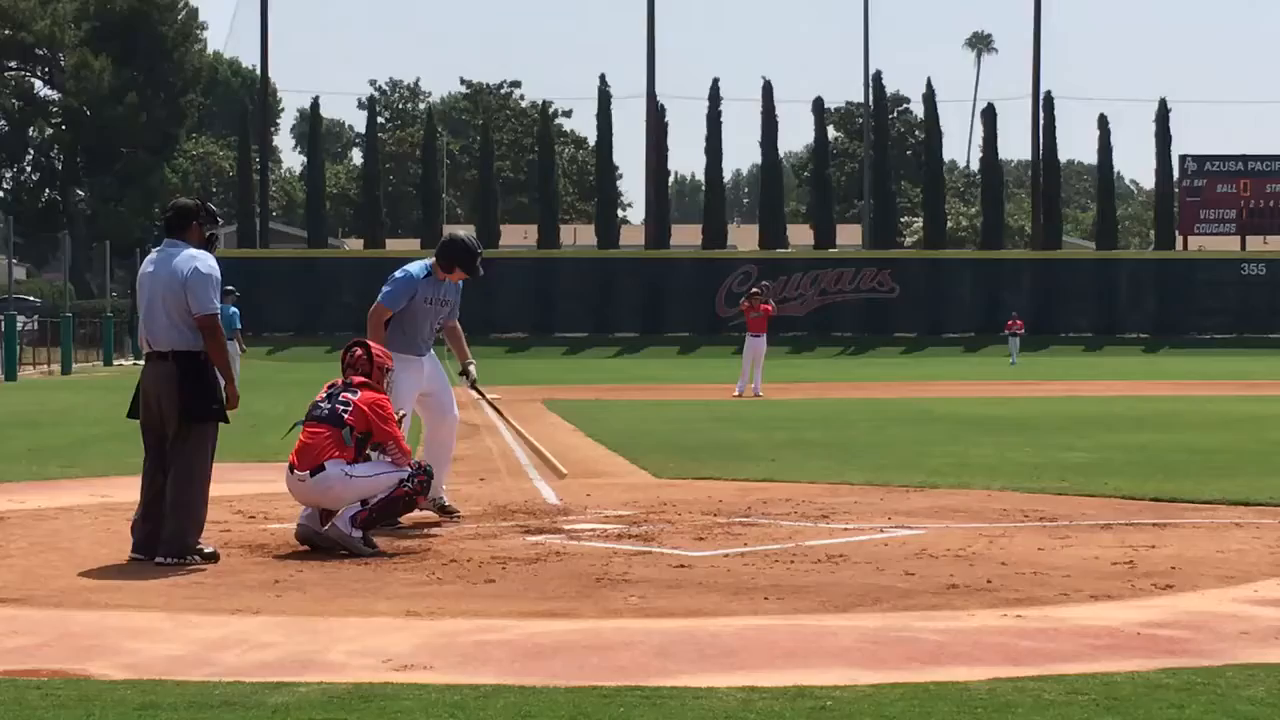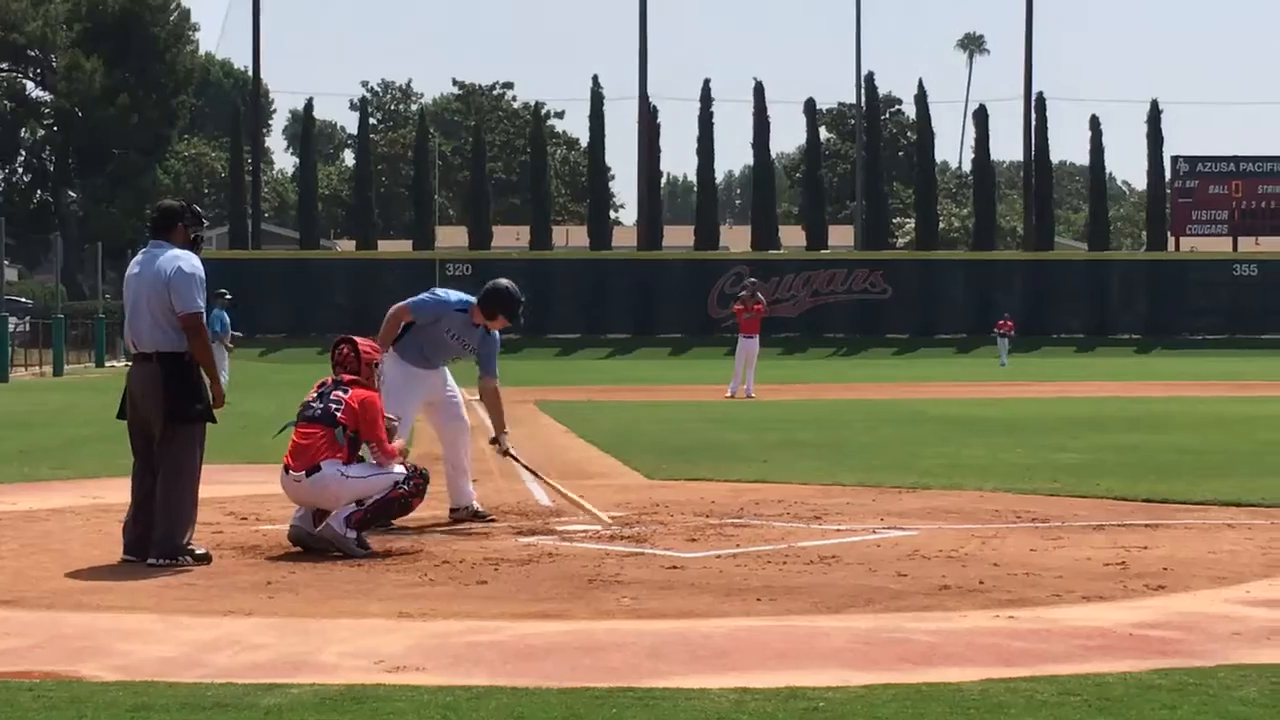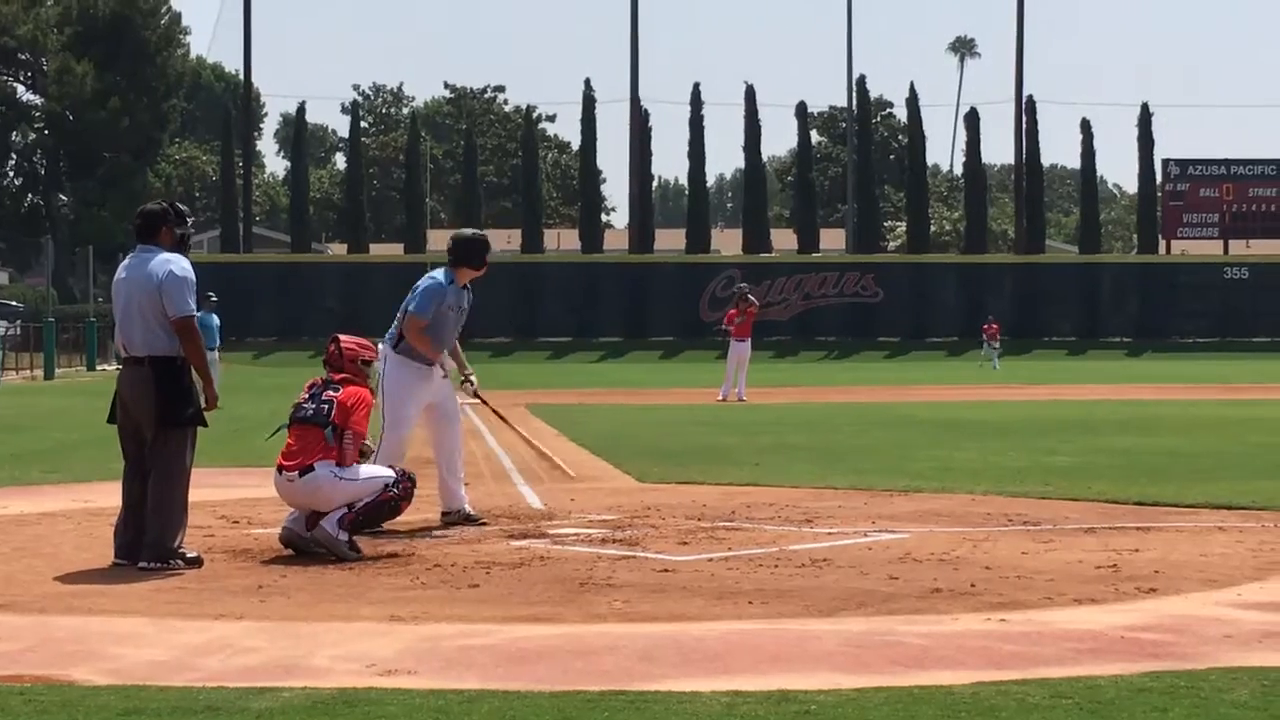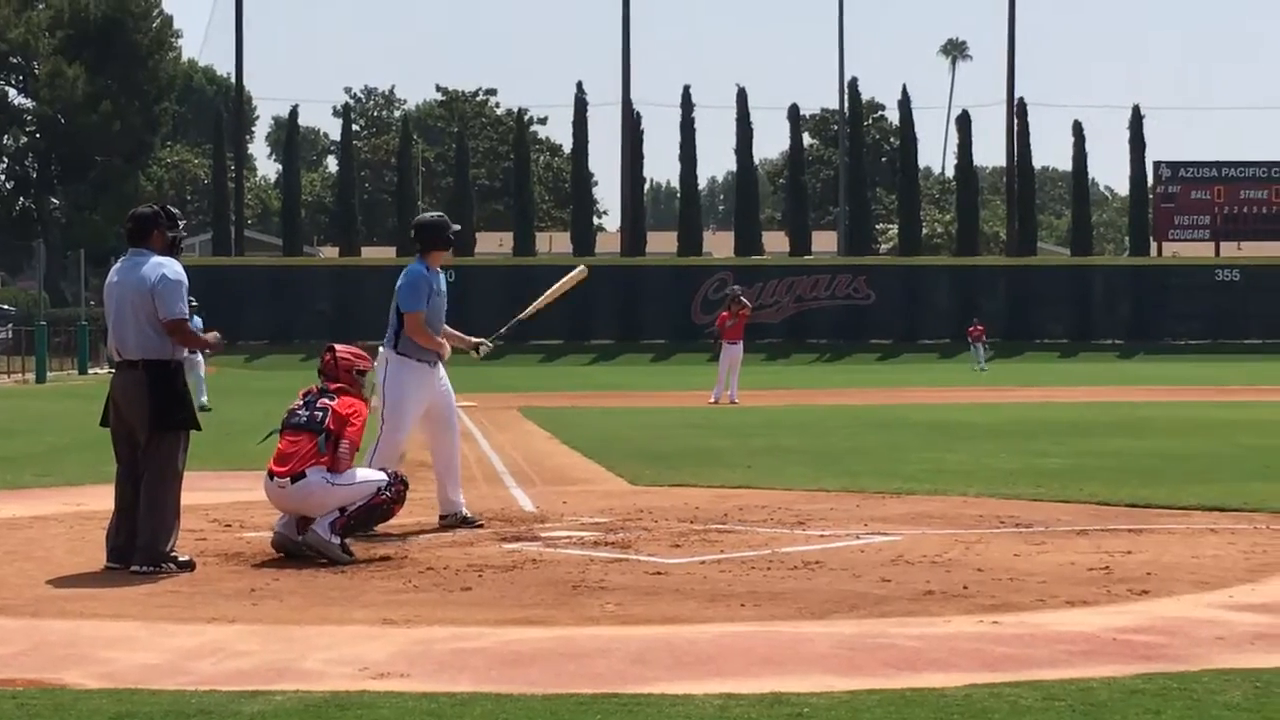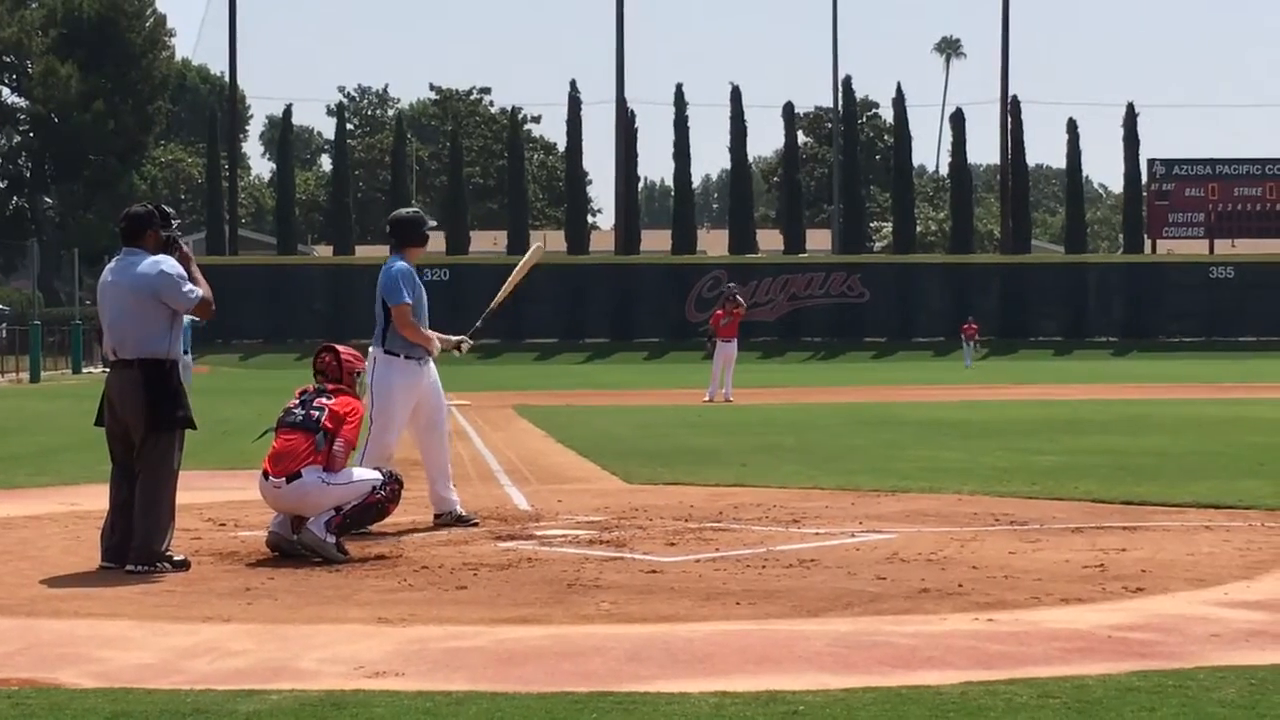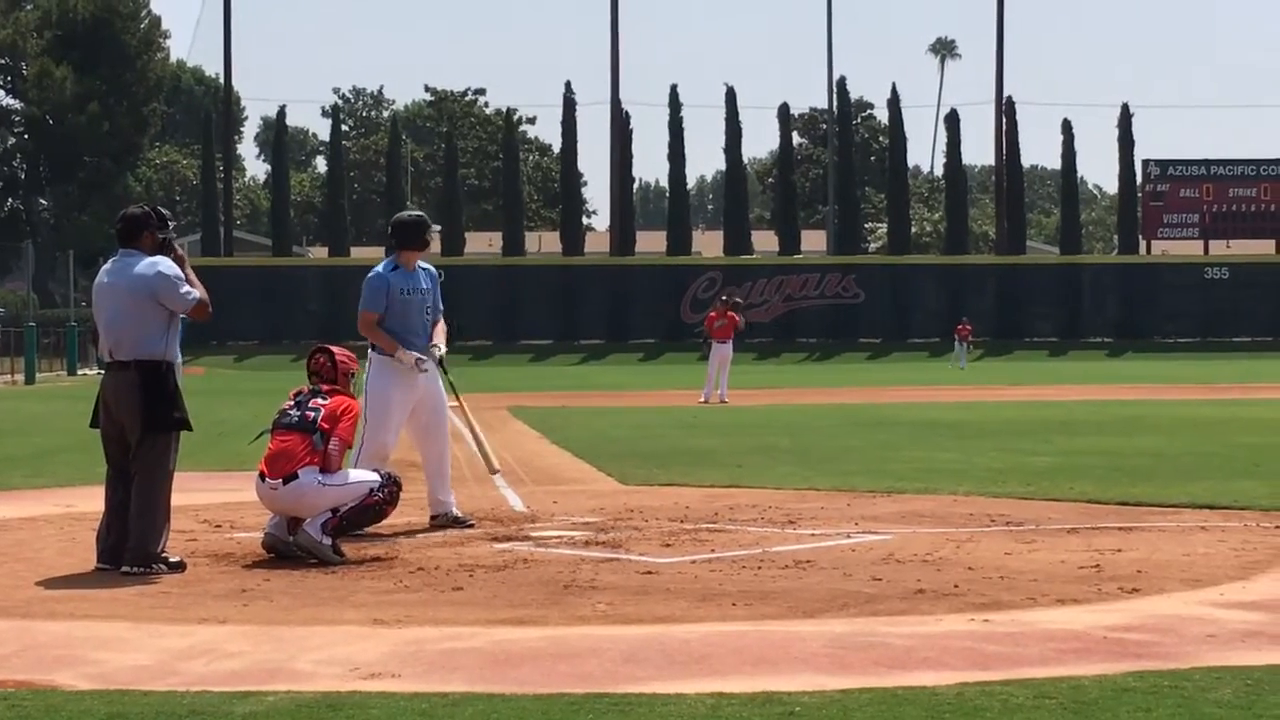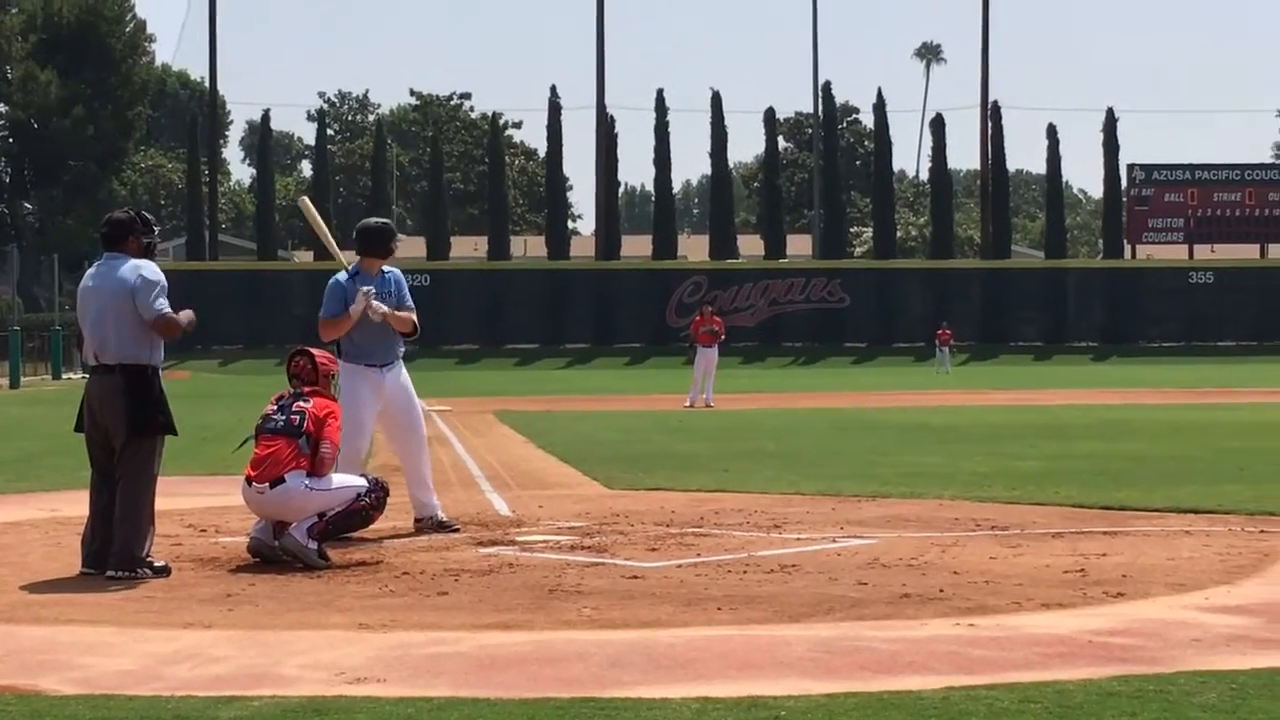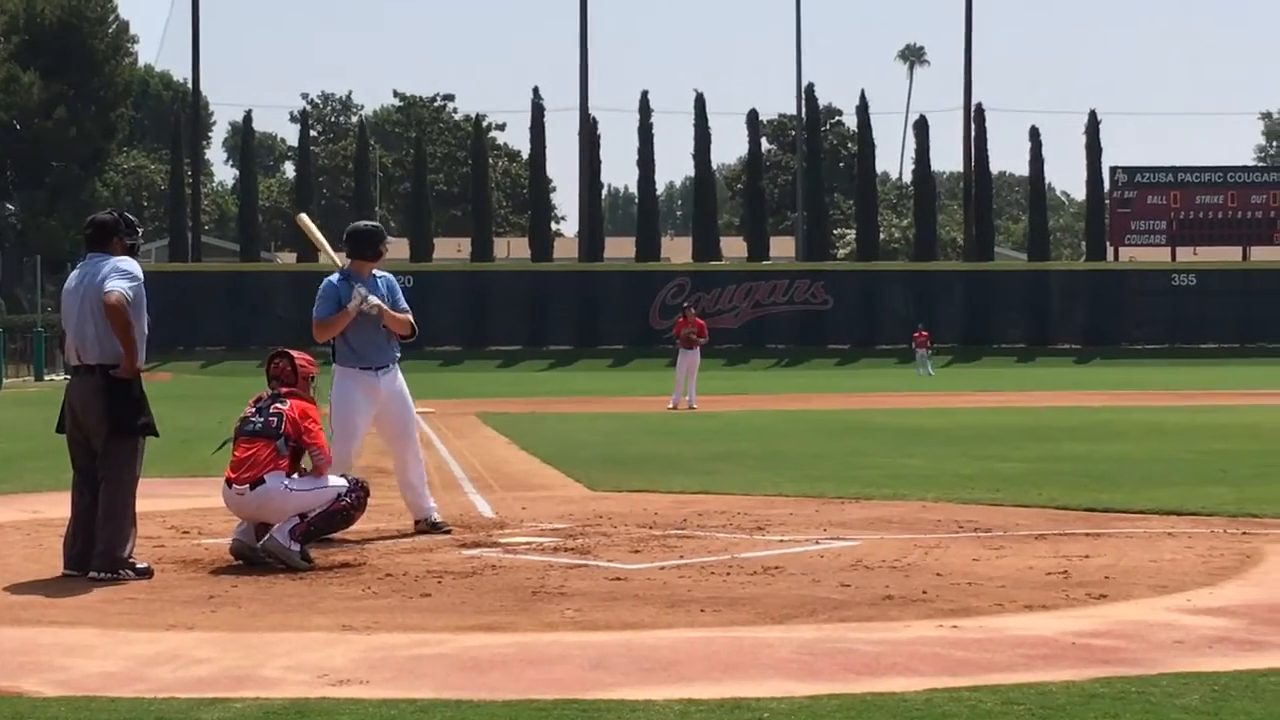
dt=0.4s
person 1, frame 1
left shoulder: (148, 264)
right shoulder: (199, 262)
left elbow: (152, 319)
right elbow: (209, 328)
right wrist: (229, 381)
left hip: (153, 370)
right hip: (188, 372)
left knee: (157, 460)
right knee: (190, 462)
left ankle: (146, 541)
right ankle: (178, 545)
person 1, frame 2
left shoulder: (135, 265)
right shoulder: (184, 262)
left elbow: (140, 320)
right elbow: (194, 327)
right wrist: (214, 380)
left hip: (140, 371)
right hip: (174, 372)
left knee: (146, 461)
right knee: (179, 463)
left ankle: (138, 542)
right ankle: (171, 547)
person 1, frame 3
left shoulder: (123, 270)
right shoulder: (174, 266)
left elbow: (128, 324)
right elbow: (186, 330)
right wrist: (207, 382)
left hip: (130, 375)
right hip: (165, 376)
left knee: (137, 465)
right knee: (170, 466)
left ankle: (129, 546)
right ankle: (161, 551)
person 1, frame 4
left shoulder: (115, 273)
right shoulder: (166, 269)
left elbow: (122, 326)
right elbow: (177, 330)
right wrist: (207, 341)
left hip: (123, 378)
right hip: (158, 380)
left knee: (129, 468)
right knee: (162, 470)
left ankle: (121, 549)
right ankle: (153, 554)
person 1, frame 5
left shoulder: (109, 273)
right shoulder: (162, 267)
left elbow: (125, 318)
right elbow: (205, 307)
right wrist: (190, 266)
left hip: (118, 378)
right hip: (153, 379)
left knee: (124, 467)
right knee: (156, 469)
left ankle: (116, 549)
right ankle: (148, 553)
person 1, frame 6
left shoulder: (104, 274)
right shoulder: (159, 269)
left elbow: (114, 321)
right elbow: (202, 309)
right wrist: (185, 267)
left hip: (113, 379)
right hip: (149, 381)
left knee: (119, 470)
right knee: (152, 470)
left ankle: (112, 551)
right ankle: (144, 555)
person 1, frame 7
left shoulder: (89, 278)
right shoulder: (143, 271)
left elbow: (89, 328)
right elbow: (164, 324)
right wrist: (187, 318)
left hip: (97, 382)
right hip: (134, 384)
left knee: (104, 474)
right knee: (136, 475)
left ankle: (96, 555)
right ankle: (129, 559)
person 1, frame 8
left shoulder: (73, 278)
right shoulder: (124, 267)
left elbow: (73, 329)
right elbow: (114, 303)
right wrist: (130, 353)
left hip: (79, 383)
right hip: (114, 384)
left knee: (86, 475)
right knee: (118, 475)
left ankle: (79, 557)
right ankle: (111, 560)
person 2, frame 1
left shoulder: (454, 285)
right shoulder: (409, 278)
left elbow: (450, 326)
right elbow: (376, 318)
left wrist: (468, 361)
left hip: (426, 359)
right hip: (395, 361)
left knee: (446, 421)
left ankle: (433, 493)
person 2, frame 2
left shoulder: (489, 338)
right shoulder: (445, 303)
left elbow: (489, 386)
right elbow: (397, 313)
left wrist: (501, 433)
right wrist: (381, 354)
left hip: (435, 372)
right hip: (401, 367)
left knee: (457, 430)
left ankle: (463, 504)
person 2, frame 3
left shoulder: (465, 292)
right shoulder: (435, 284)
right elbow: (411, 329)
left wrist: (464, 371)
right wrist: (440, 358)
left hip: (432, 368)
right hip: (401, 365)
left knee: (450, 431)
right knee: (397, 437)
left ankle: (454, 506)
person 2, frame 4
left shoulder: (436, 275)
right shoulder: (416, 275)
right elbow: (415, 329)
left wrist: (468, 341)
right wrist: (442, 347)
left hip: (431, 368)
right hip: (403, 367)
left knee: (448, 435)
right knee: (392, 439)
left ankle: (452, 509)
person 2, frame 5
left shoulder: (407, 270)
right shoulder: (397, 271)
right elbow: (403, 323)
left wrist: (449, 340)
right wrist: (433, 342)
left hip: (422, 366)
right hip: (392, 367)
left knee: (436, 435)
right knee: (381, 440)
left ankle: (447, 507)
person 2, frame 6
left shoulder: (429, 273)
right shoulder: (381, 277)
left elbow: (438, 319)
right elbow: (366, 326)
left wrist: (439, 345)
right wrist: (399, 351)
left hip: (425, 368)
right hip: (389, 369)
left knee: (437, 438)
right knee: (377, 441)
left ankle: (443, 509)
person 2, frame 7
left shoulder: (395, 277)
right shoulder: (341, 283)
left elbow: (412, 326)
right elbow: (326, 333)
left wrist: (386, 312)
right wrist: (355, 311)
left hip: (394, 372)
right hip: (357, 376)
left knee: (414, 440)
right knee: (353, 448)
left ankle: (427, 511)
person 2, frame 8
left shoulder: (387, 281)
right shoulder: (333, 286)
left elbow: (408, 330)
right elbow: (320, 334)
left wrist: (381, 309)
right wrist: (352, 308)
left hip: (390, 377)
right hip: (352, 379)
left knee: (408, 446)
right knee: (342, 452)
left ankle: (425, 514)
person 3, frame 1
left shoulder: (331, 389)
right shoulder: (375, 399)
right elbow: (401, 457)
right wrist: (396, 431)
left hip: (296, 481)
right hip: (327, 481)
left knee: (360, 463)
right knee: (419, 476)
left ankle: (311, 522)
right ankle: (350, 525)
person 3, frame 2
left shoulder: (322, 387)
right shoulder: (366, 396)
right elbow: (384, 457)
left wrist: (379, 427)
right wrist: (398, 448)
left hip: (290, 482)
right hip: (322, 482)
left knee: (352, 464)
right knee: (414, 480)
left ankle: (304, 523)
right ankle: (345, 525)
person 3, frame 3
left shoulder: (313, 388)
right shoulder: (359, 393)
right elbow: (348, 452)
left wrist: (359, 450)
left hip: (283, 482)
right hip: (316, 481)
left knee: (332, 478)
right knee: (402, 483)
left ankle: (297, 525)
right ankle: (336, 527)
person 3, frame 4
left shoulder: (307, 396)
right shoulder: (354, 405)
left elbow: (303, 447)
right elbow: (342, 462)
left hip: (274, 488)
right hip: (306, 487)
right knee: (394, 485)
left ankle: (288, 530)
right ankle: (328, 531)
person 3, frame 5
left shoulder: (301, 397)
right shoulder: (351, 404)
left elbow: (295, 446)
right elbow: (338, 458)
right wrist: (333, 488)
left hip: (269, 487)
right hip: (302, 487)
right knee: (389, 484)
left ankle: (283, 529)
right ankle: (323, 529)
person 3, frame 6
left shoulder: (295, 398)
right shoulder: (346, 403)
left elbow: (290, 447)
right elbow: (333, 457)
right wrist: (329, 487)
left hip: (265, 489)
right hip: (299, 488)
right knee: (387, 486)
left ankle: (279, 530)
right ankle: (320, 531)
person 3, frame 7
left shoulder: (276, 403)
right shoulder: (326, 405)
left elbow: (274, 453)
right elbow: (326, 458)
right wrist: (315, 482)
left hip: (251, 494)
right hip: (286, 493)
right knee: (375, 492)
left ankle: (264, 534)
right ankle: (306, 535)
person 3, frame 8
left shoulder: (255, 405)
right shoulder: (303, 408)
right elbow: (322, 463)
left wrist: (299, 473)
right wrist: (309, 474)
left hip: (232, 496)
right hip: (265, 494)
right knee: (356, 492)
left ankle: (246, 536)
right ankle: (288, 537)
